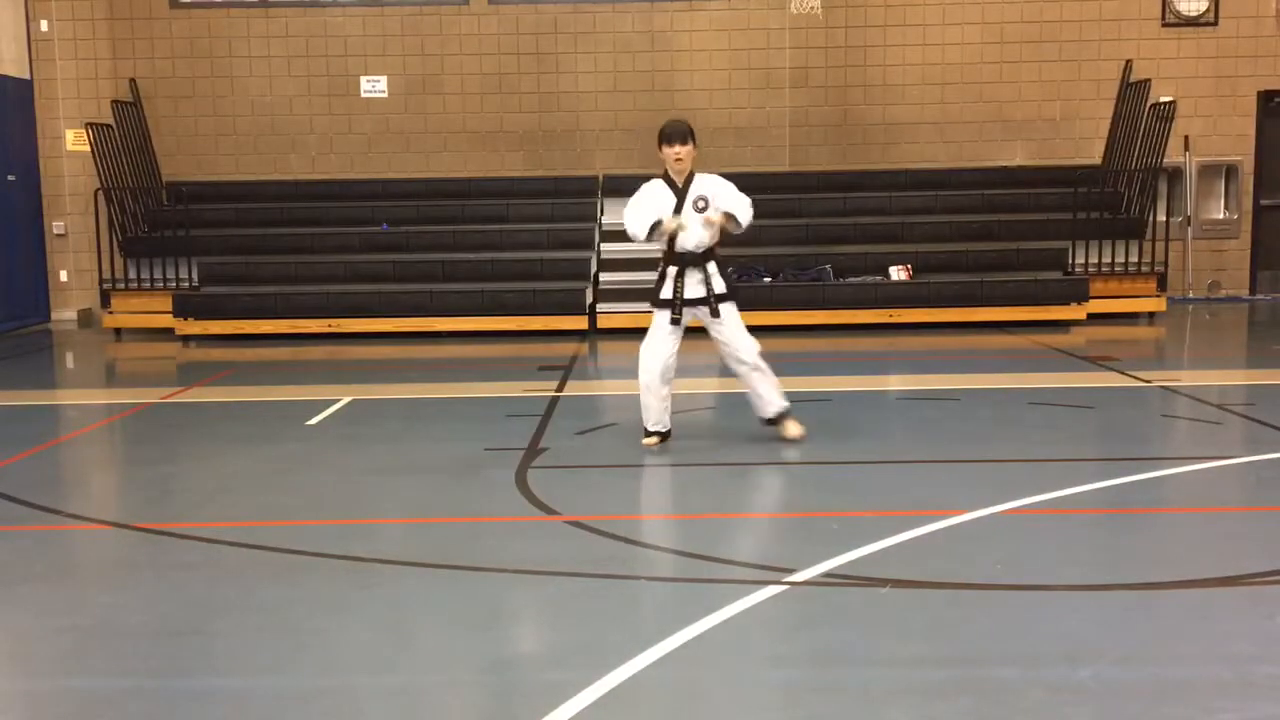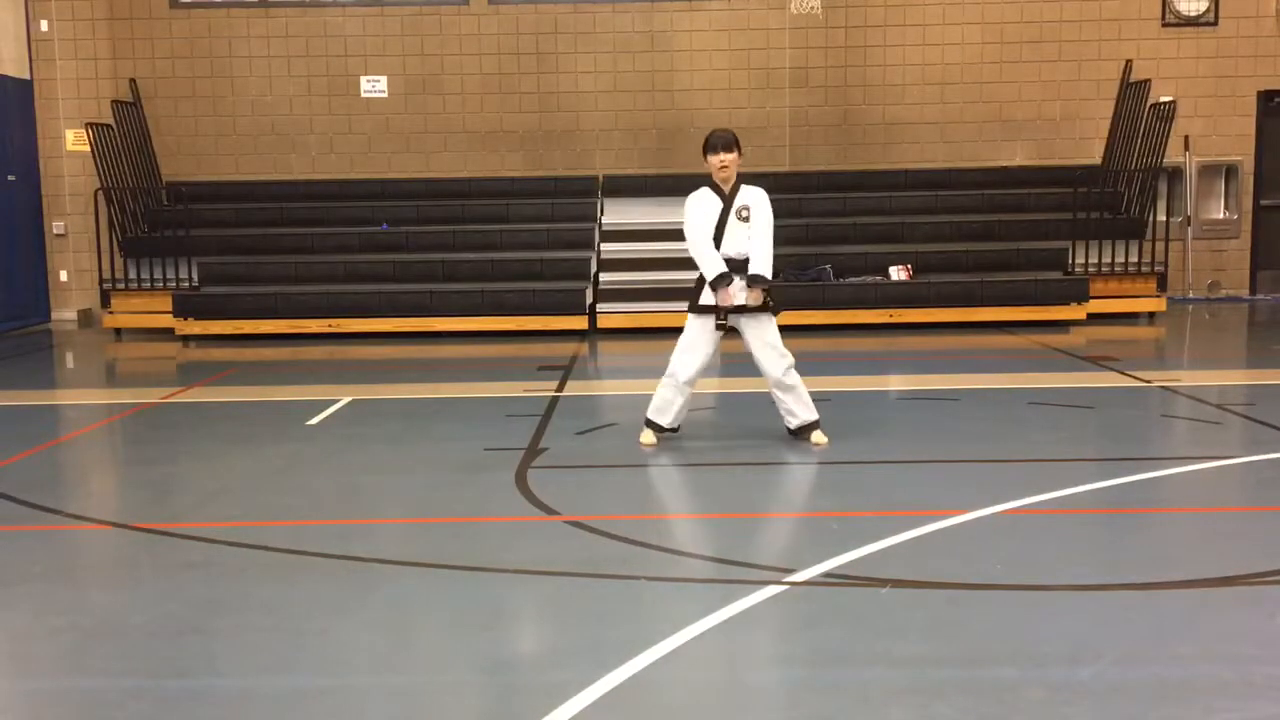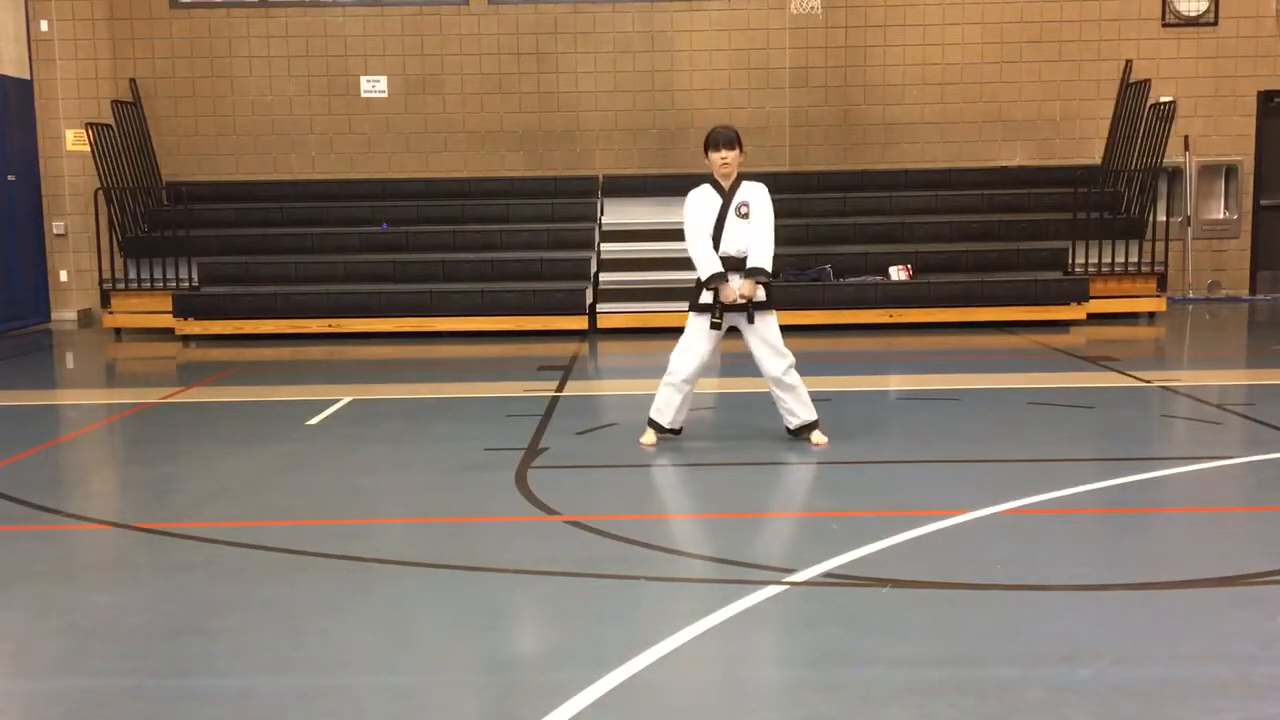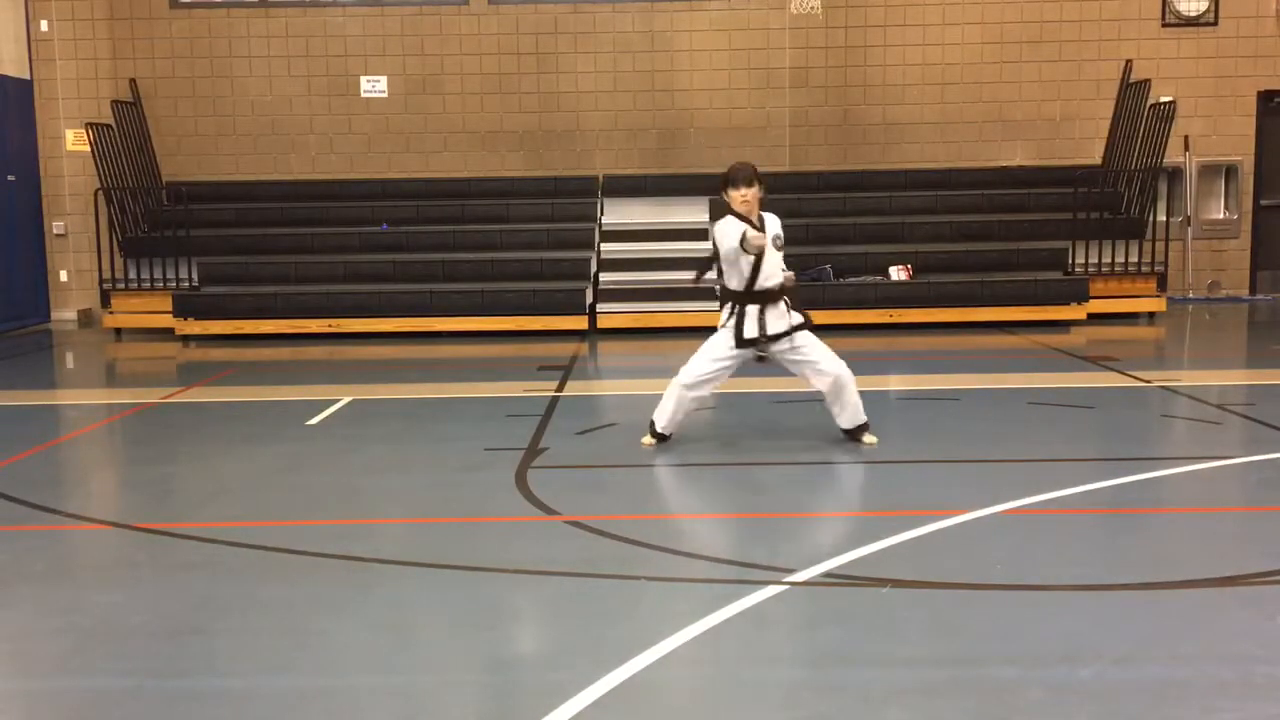
dt=0.5s
person 1, frame 1
left shoulder: (713, 185)
right shoulder: (651, 191)
left elbow: (742, 206)
right elbow: (633, 220)
left wrist: (725, 217)
right wrist: (660, 225)
left hip: (709, 279)
right hip: (672, 283)
left knee: (742, 349)
right knee: (655, 360)
left ankle: (779, 414)
right ankle: (656, 427)
person 1, frame 2
left shoulder: (756, 196)
right shoulder: (697, 200)
left elbow: (762, 242)
right elbow: (701, 245)
left wrist: (756, 285)
right wrist: (722, 286)
left hip: (749, 288)
right hip: (711, 289)
left knee: (776, 362)
right knee: (686, 363)
left ankle: (806, 423)
right ankle: (657, 422)
person 1, frame 3
left shoulder: (757, 192)
right shoulder: (697, 197)
left elbow: (762, 237)
right elbow: (698, 243)
left wrist: (752, 278)
right wrist: (720, 282)
left hip: (750, 284)
right hip: (711, 286)
left knee: (777, 361)
right knee: (686, 362)
left ankle: (805, 423)
right ankle: (659, 424)
person 1, frame 4
left shoulder: (772, 221)
right shoulder: (725, 228)
right elbow: (737, 243)
left wrist: (784, 275)
right wrist: (750, 241)
left hip: (780, 318)
right hip: (742, 322)
left knee: (835, 373)
right knee: (691, 378)
left ankle: (855, 426)
right ankle: (660, 428)
